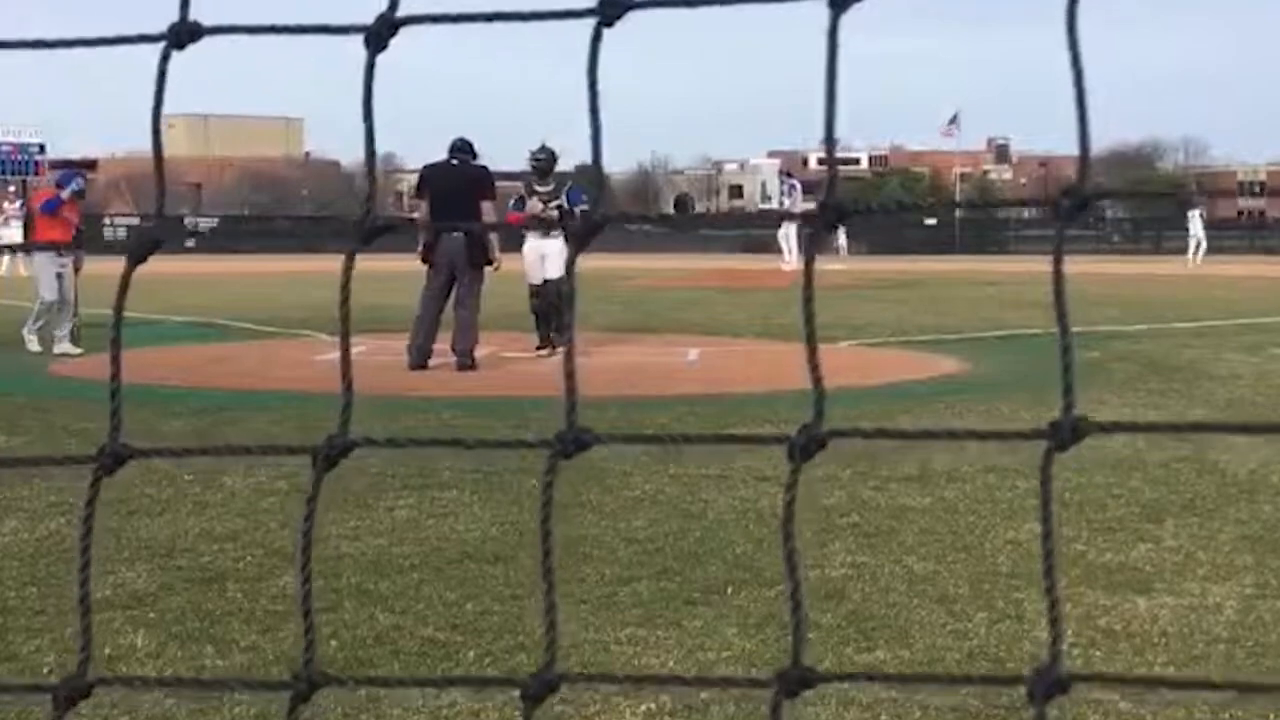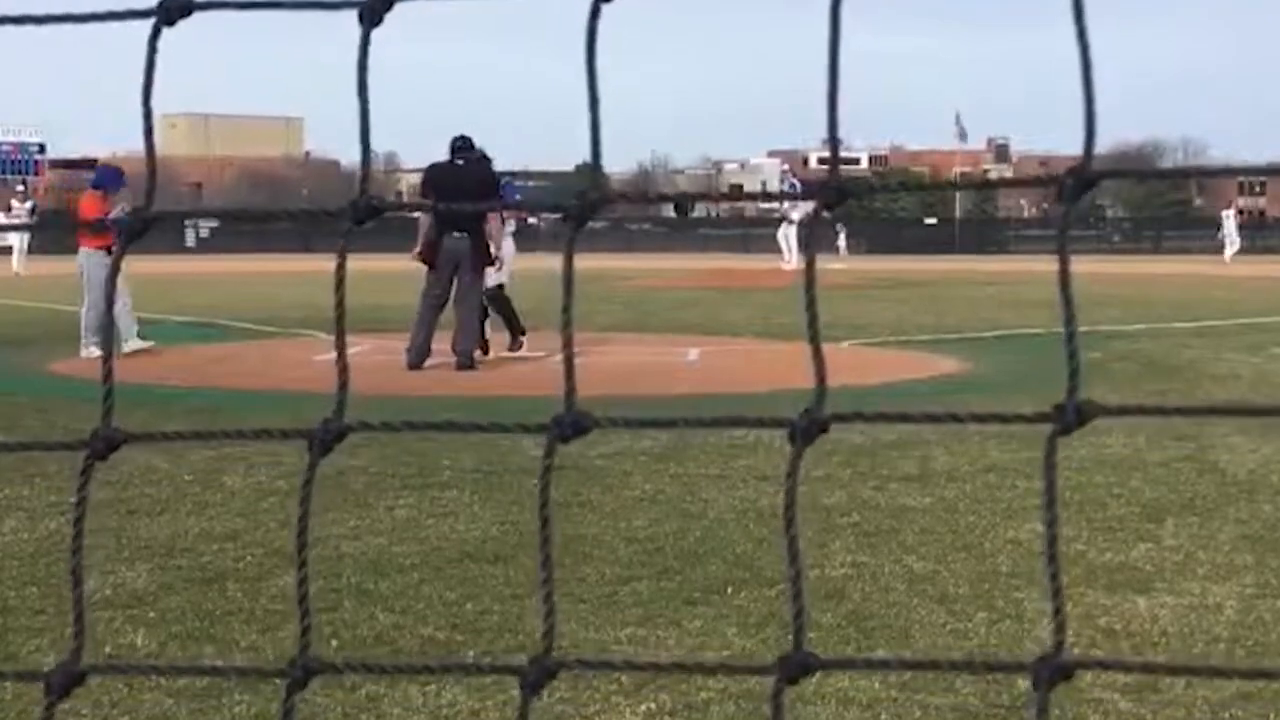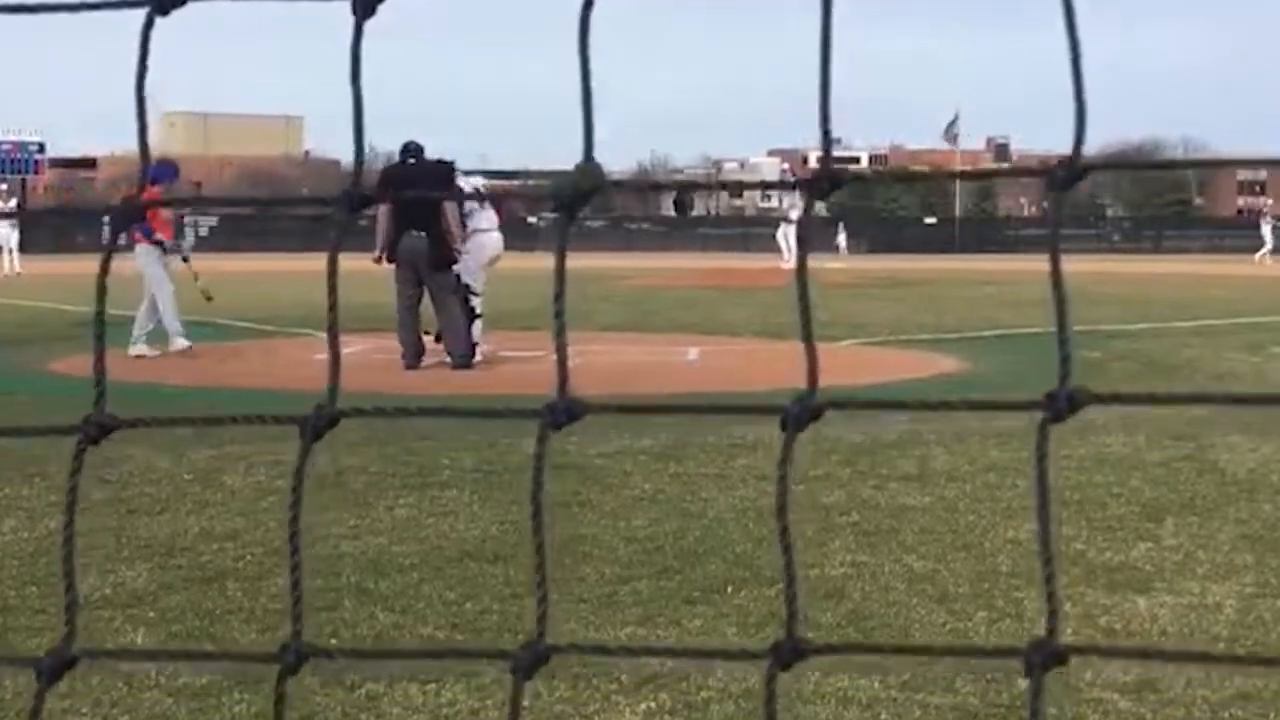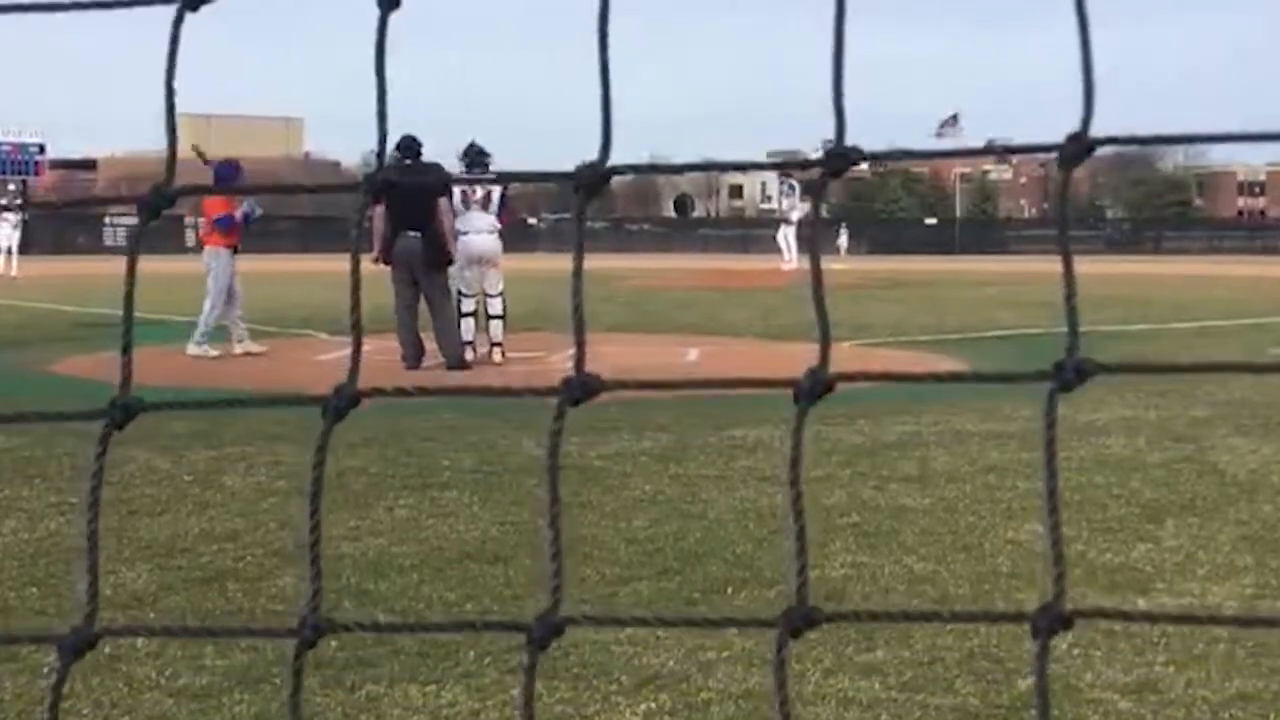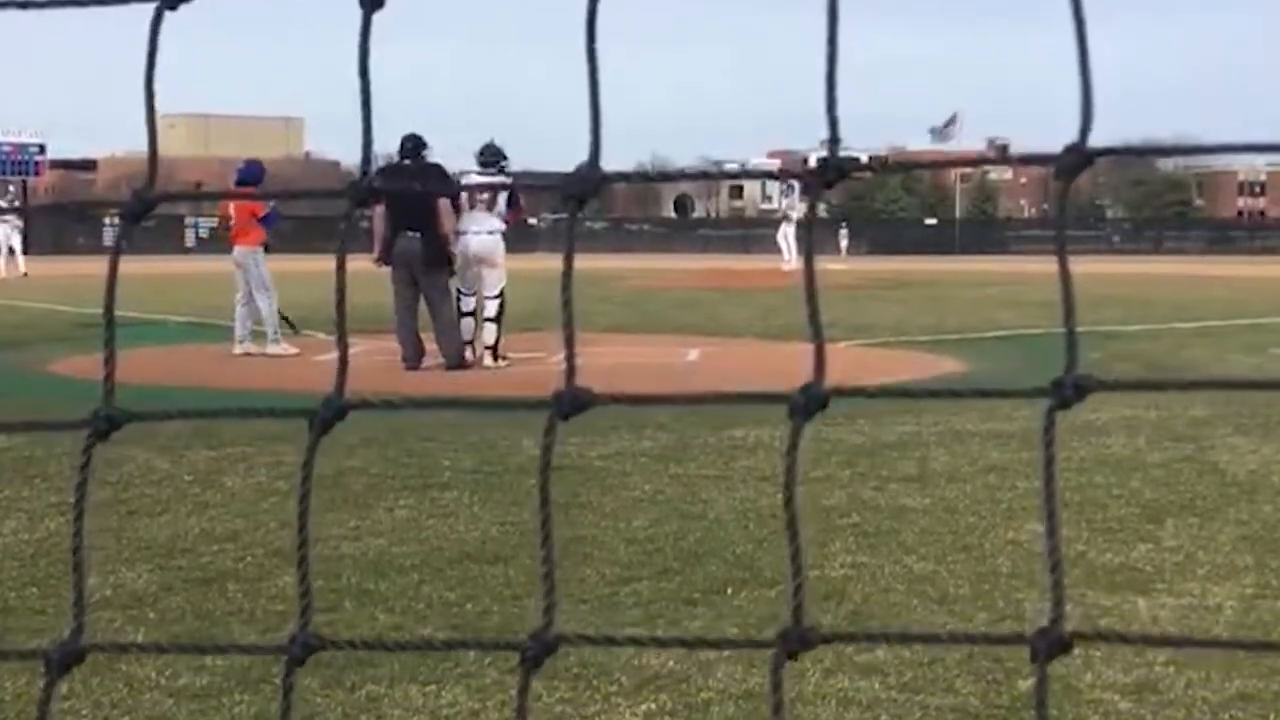
dt=1s
person 1, frame 1
left shoulder: (428, 172)
right shoulder: (480, 173)
left elbow: (423, 212)
right elbow: (487, 213)
left wrist: (423, 243)
right wrist: (494, 248)
left hip: (440, 244)
right hip: (470, 245)
left knee: (430, 301)
right knee: (467, 303)
left ankle: (418, 356)
right ankle: (464, 357)
person 1, frame 2
left shoulder: (434, 172)
right shoulder: (485, 173)
left elbow: (427, 212)
left wrist: (421, 244)
left hip: (442, 243)
right hip: (472, 244)
left knee: (431, 300)
right knee: (468, 303)
left ankle: (416, 355)
right ankle: (464, 356)
person 1, frame 3
left shoulder: (388, 174)
right shoulder: (441, 170)
left elbow: (383, 212)
right elbow: (449, 207)
left wrist: (380, 247)
right wrist: (457, 241)
left hip: (403, 243)
right hip: (432, 243)
left knee: (407, 303)
right knee: (448, 301)
left ankle: (411, 356)
right ankle: (460, 355)
person 1, frame 4
left shoulder: (385, 176)
right shoulder: (435, 172)
left elbow: (379, 214)
right elbow: (444, 210)
left wrist: (377, 248)
right wrist: (451, 244)
left hip: (398, 244)
right hip: (427, 244)
left knee: (405, 304)
right knee: (441, 303)
left ankle: (411, 357)
right ankle: (454, 357)
person 1, frame 5
left shoulder: (385, 175)
right shoulder: (435, 172)
left elbow: (379, 214)
right elbow: (445, 209)
left wrist: (378, 248)
right wrist: (451, 243)
left hip: (398, 245)
right hip: (428, 245)
left knee: (404, 305)
right knee: (441, 303)
left ankle: (411, 357)
right ankle: (453, 357)
person 2, frame 1
left shoulder: (566, 188)
right shoulder: (525, 189)
left elbow: (583, 211)
right elbow: (510, 217)
left wrist: (556, 214)
right wrist: (529, 214)
left hip: (556, 243)
right hip: (532, 243)
left knee: (555, 287)
right knee: (537, 292)
left ankle: (560, 332)
right ankle: (545, 340)
person 2, frame 2
left shoulder: (503, 186)
left elbow: (519, 211)
left wrist: (494, 211)
left hip: (502, 244)
left knee: (493, 293)
left ankle: (517, 332)
right ankle: (482, 346)
person 2, frame 3
left shoulder: (456, 187)
right shoulder: (479, 182)
right elbow: (498, 214)
left hip: (479, 240)
right hip: (496, 238)
left knee: (470, 293)
right knee: (467, 288)
left ankle: (473, 348)
right ankle: (475, 341)
person 2, frame 4
left shoulder: (454, 184)
right shoulder: (497, 183)
right elbow: (503, 217)
left hip: (465, 241)
right hip: (491, 240)
left knee: (466, 296)
right knee: (494, 294)
left ankle: (467, 349)
right ankle: (496, 349)
person 2, frame 5
left shoulder: (463, 181)
right shoulder: (505, 184)
right elbow: (514, 216)
left hip: (466, 240)
right hip: (492, 241)
left knee: (466, 294)
right knee: (493, 297)
left ankle: (467, 348)
right ankle: (489, 353)
person 3, frame 1
left shoulder: (73, 203)
right shoulder: (44, 195)
right elbow: (49, 207)
left wrist: (78, 254)
right wrist: (70, 190)
left hip: (66, 255)
right hip: (45, 253)
left knee: (67, 300)
right knee: (49, 297)
left ankle: (62, 342)
right ankle: (31, 331)
person 3, frame 2
left shoulder: (107, 200)
right shoulder: (88, 200)
right elbow: (95, 226)
right wrist: (116, 214)
left hip: (108, 255)
right hip: (93, 256)
left knee: (121, 297)
right knee: (94, 303)
left ankle: (130, 340)
right ankle: (89, 345)
person 3, frame 3
left shoulder: (166, 199)
right shoulder: (144, 196)
right elbow: (136, 223)
left wrist: (178, 245)
right wrist: (160, 238)
left hip: (163, 252)
right hip: (148, 250)
left knee: (152, 298)
right knee: (165, 292)
left ankle: (137, 343)
right ankle: (177, 338)
person 3, frame 4
left shoulder: (230, 199)
right shoulder: (216, 199)
left elbow: (240, 222)
right elbow: (225, 224)
left wrist: (251, 212)
right wrist: (242, 211)
left hip: (227, 254)
right hip: (217, 253)
left knee: (234, 298)
right knee: (215, 300)
left ankle: (241, 341)
right ankle: (198, 343)
person 3, frame 5
left shoulder: (231, 198)
right shoulder: (252, 197)
left elbow: (224, 224)
right elbow: (270, 220)
right wrist: (272, 206)
left hip: (238, 250)
right hip: (251, 251)
left knee: (244, 297)
right knee: (266, 296)
left ankle: (242, 342)
right ankle: (274, 343)
